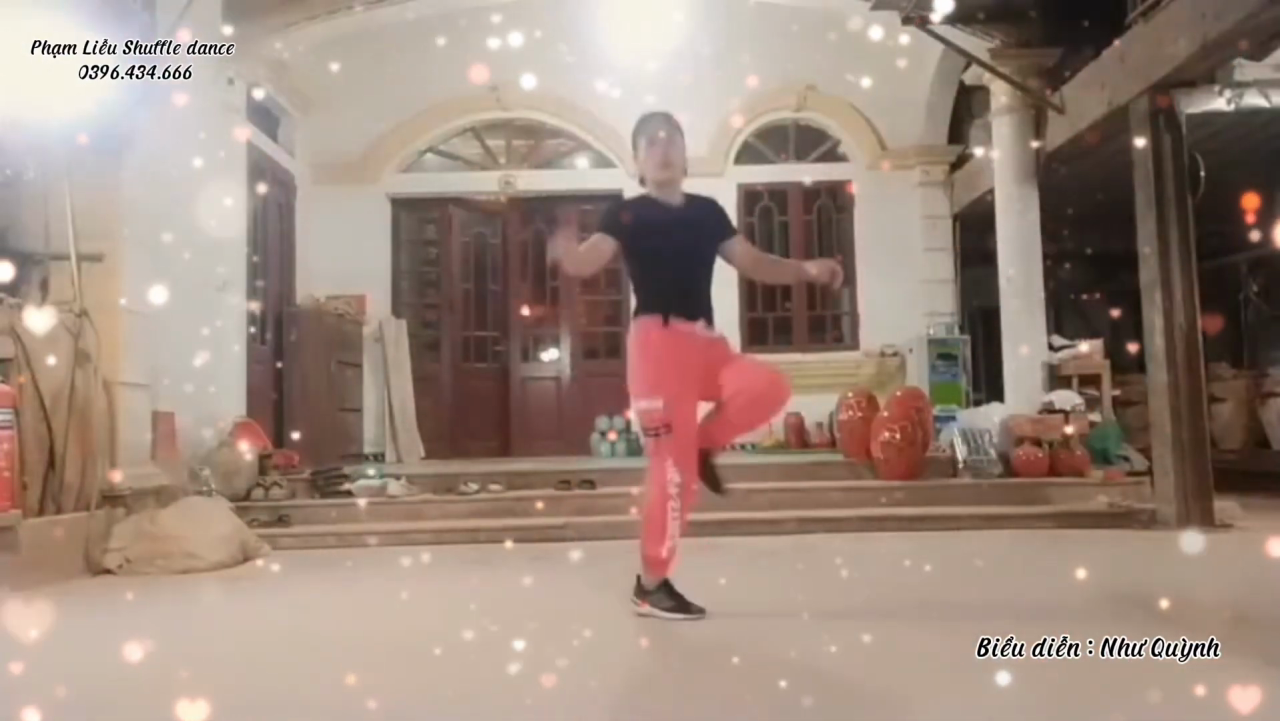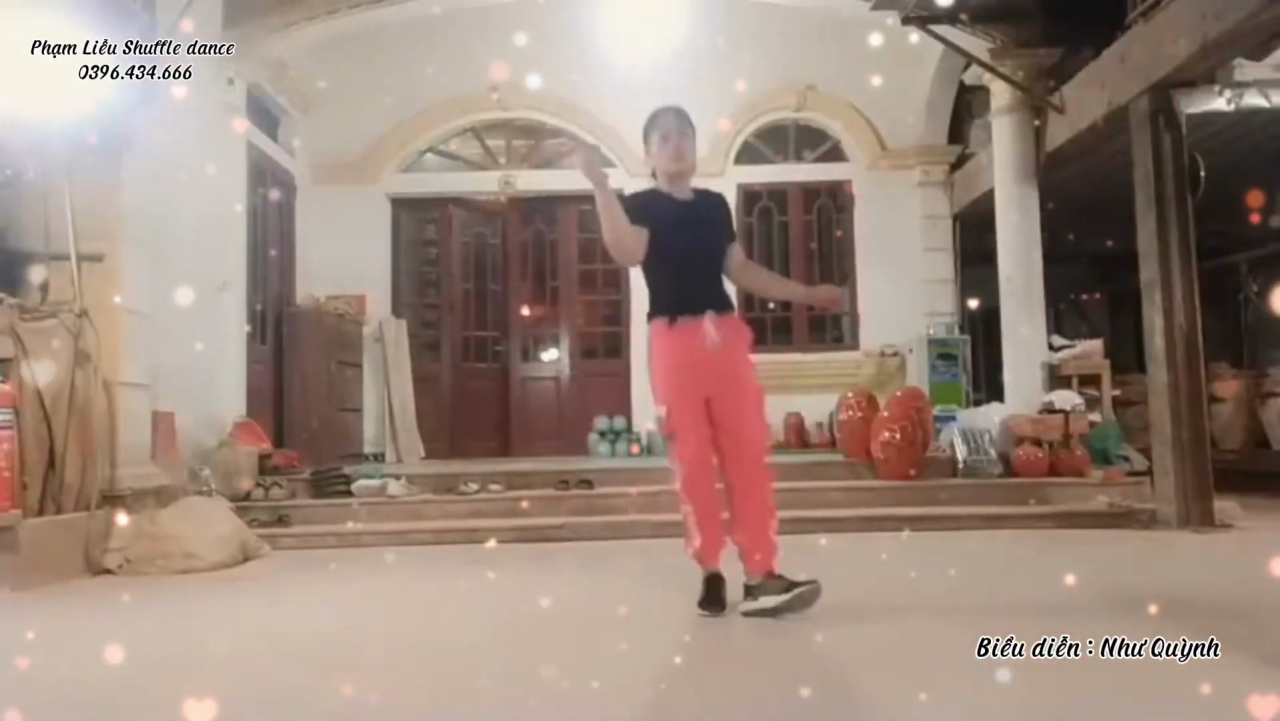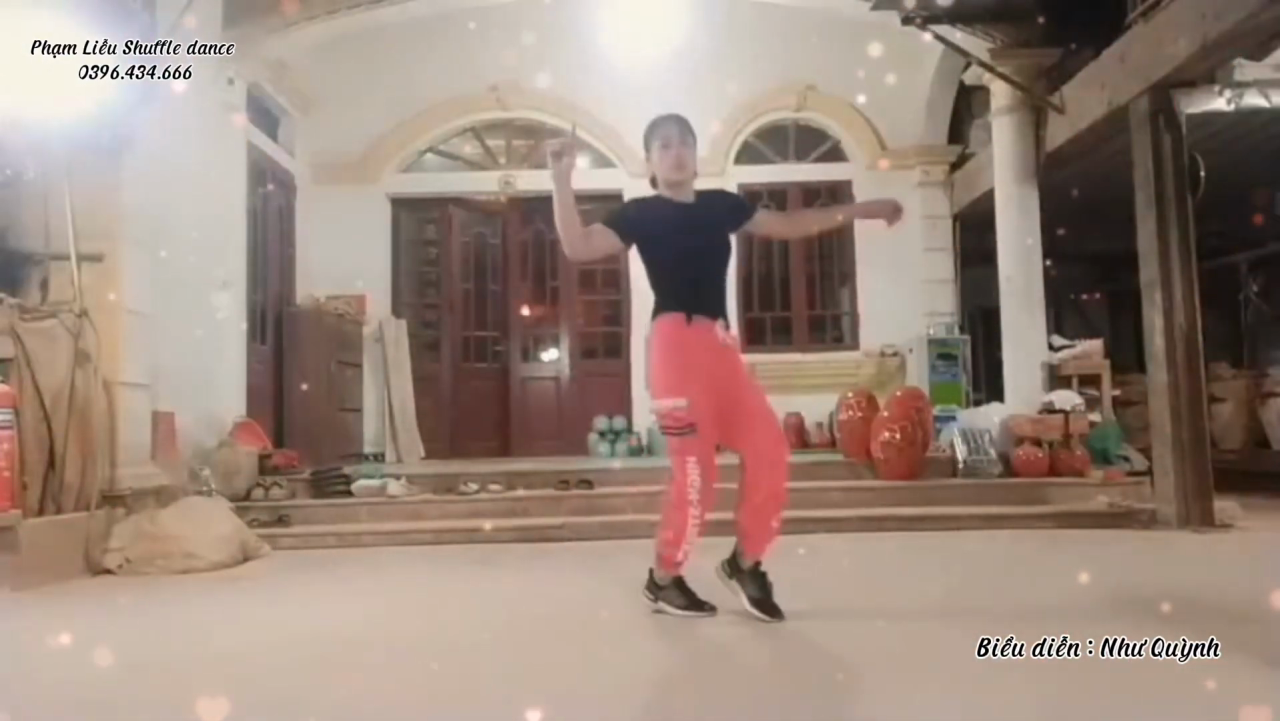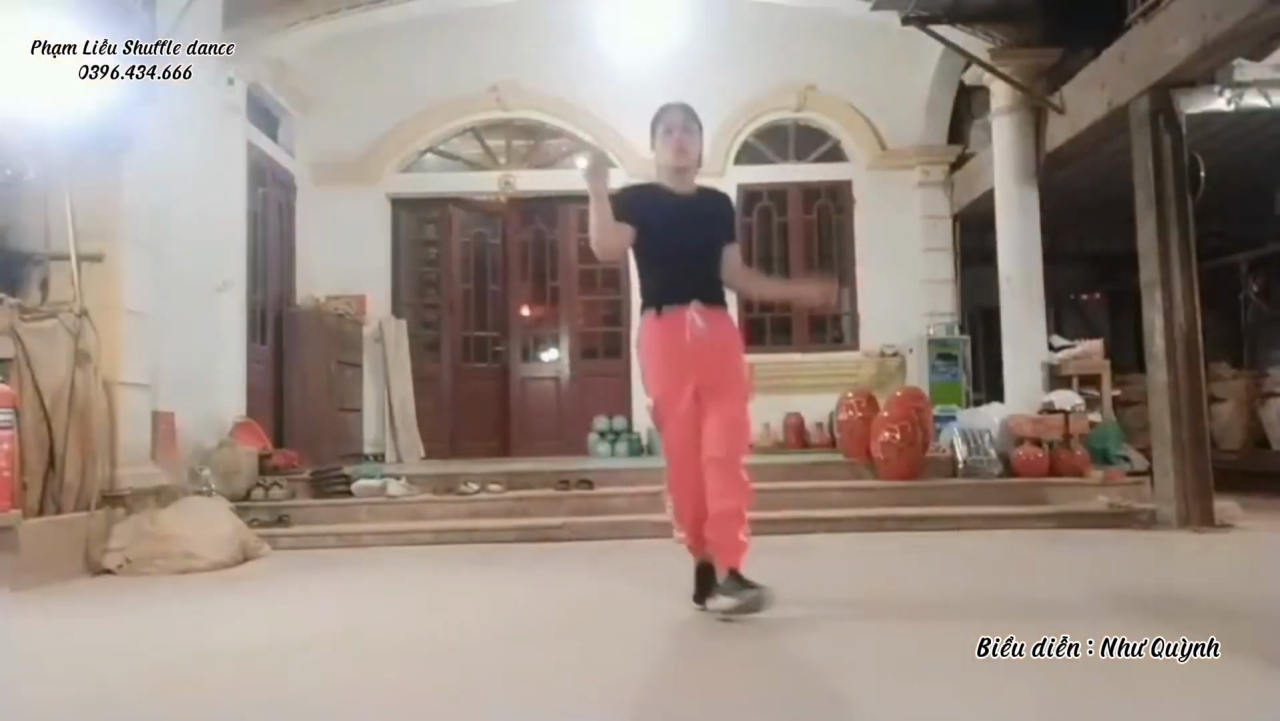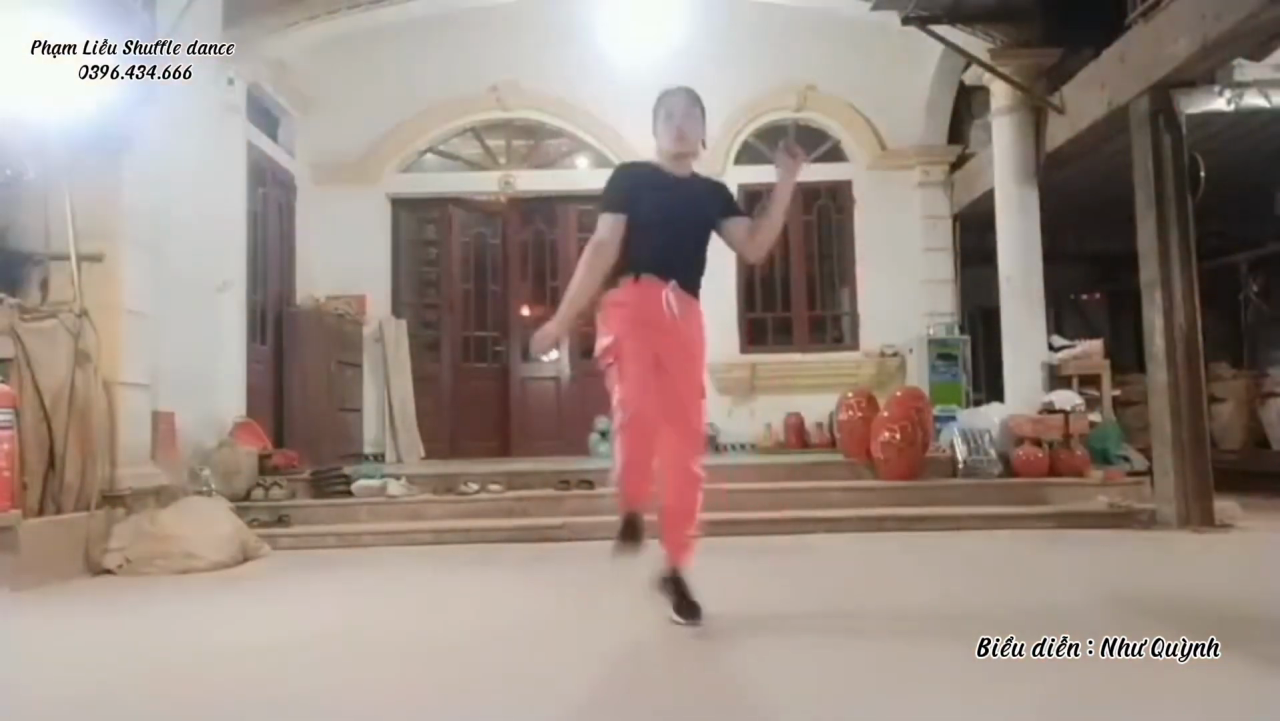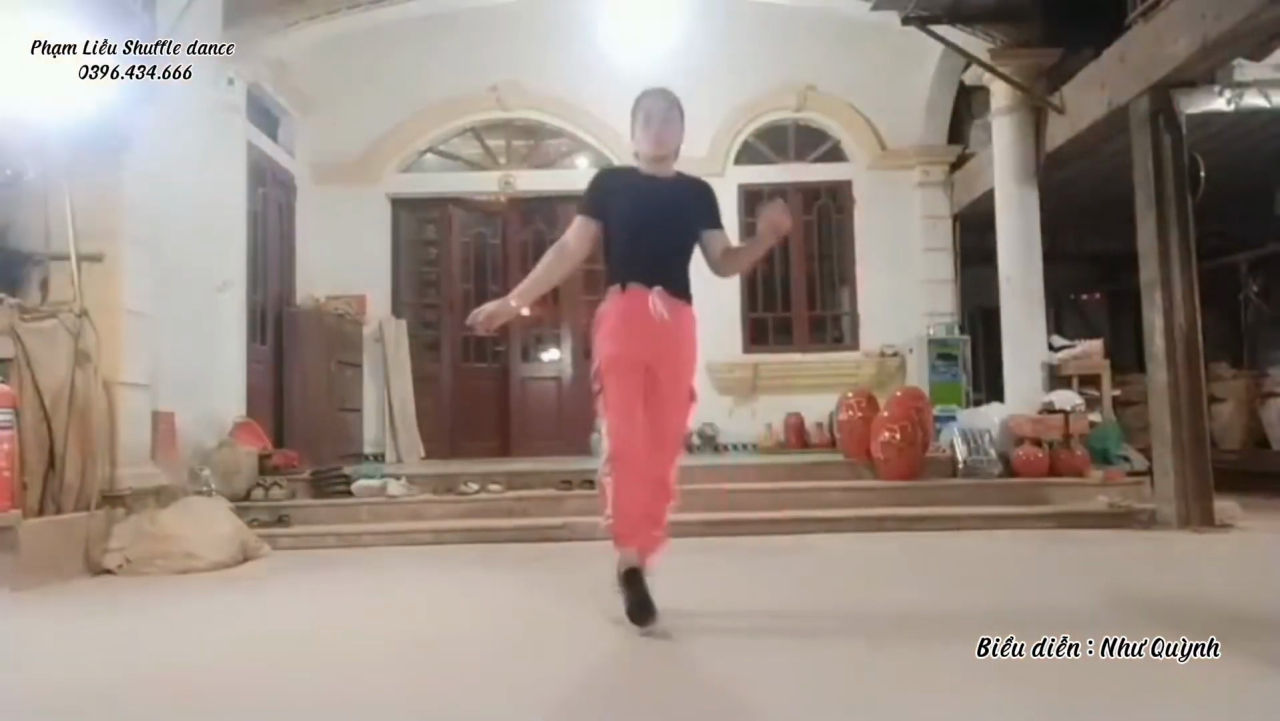
dt=0.3s
person 1, frame 1
left shoulder: (707, 211)
right shoulder: (626, 214)
left elbow: (750, 262)
right elbow: (589, 260)
left wrist: (806, 270)
right wrist: (567, 250)
left hip: (705, 341)
right hip: (658, 341)
left knee: (767, 387)
right knee: (672, 468)
left ankle: (704, 445)
right ankle: (651, 583)
person 1, frame 2
left shoulder: (715, 204)
right shoulder: (639, 206)
left elbow: (742, 271)
right elbow: (628, 252)
left wrist: (809, 294)
right wrist: (601, 188)
left hip: (727, 338)
right hip: (674, 340)
left knee: (750, 460)
right knee: (693, 466)
left ankle: (761, 580)
right ankle: (710, 572)
person 1, frame 3
left shoulder: (721, 204)
right shoulder: (639, 214)
left elbow: (784, 226)
right elbow: (578, 247)
left wrist: (857, 210)
right wrist: (562, 180)
left hip: (721, 345)
right hip: (677, 343)
left knee: (769, 450)
right knee: (694, 467)
left ankle: (746, 562)
right ankle: (664, 579)
person 1, frame 4
left shoulder: (718, 205)
right shoulder: (636, 200)
right elbow: (608, 249)
left wrist: (799, 291)
right wrist: (597, 192)
left hip: (718, 334)
right hip: (663, 335)
left knee: (728, 452)
right knee: (682, 458)
left ankle: (727, 573)
right ankle: (705, 561)
person 1, frame 5
left shoulder: (713, 194)
right shoulder: (629, 178)
left elbow: (753, 249)
right elbow: (602, 247)
left wrist: (786, 184)
right wrist: (563, 318)
left hip: (682, 320)
right hip: (630, 307)
left knee: (686, 448)
right knee: (639, 412)
left ankle: (676, 568)
right ankle: (631, 513)
person 1, frame 6
left shoulder: (696, 193)
right shoulder: (610, 183)
left elbow: (725, 263)
right elbow: (571, 249)
left wrist: (766, 236)
right wrist: (513, 301)
left hip: (674, 323)
right hip: (621, 319)
left knee: (664, 448)
right knee: (623, 439)
left ankle: (641, 559)
right ankle: (630, 563)
